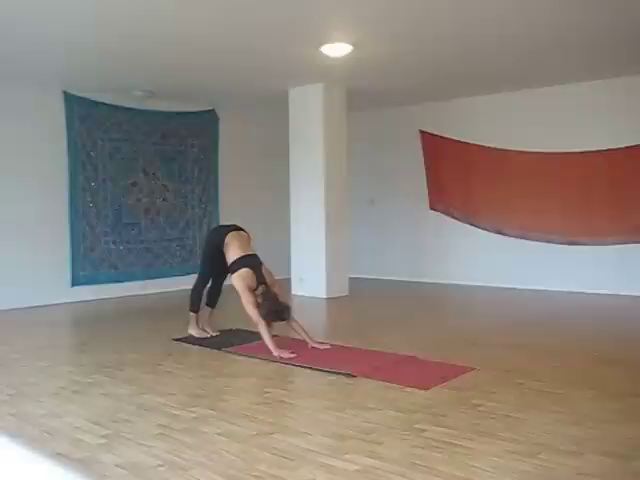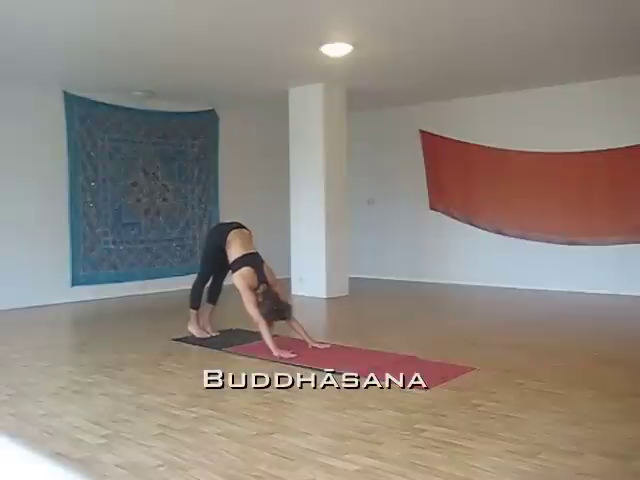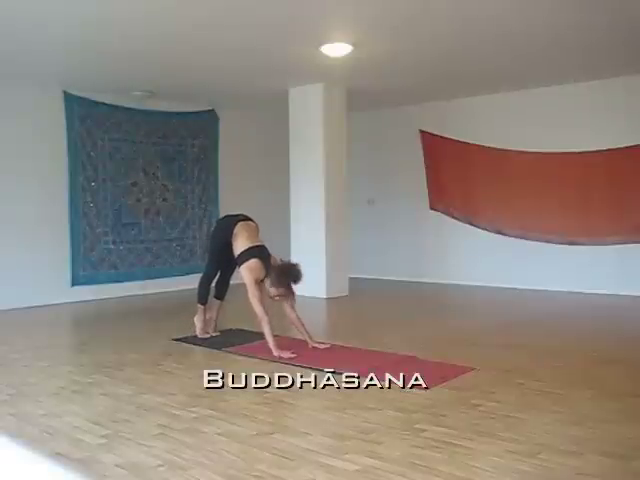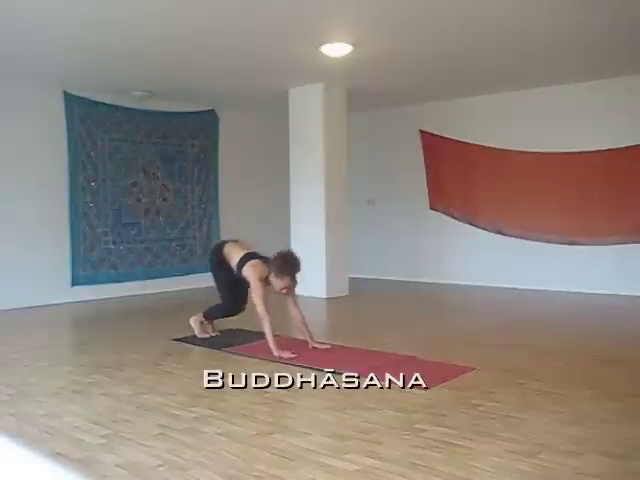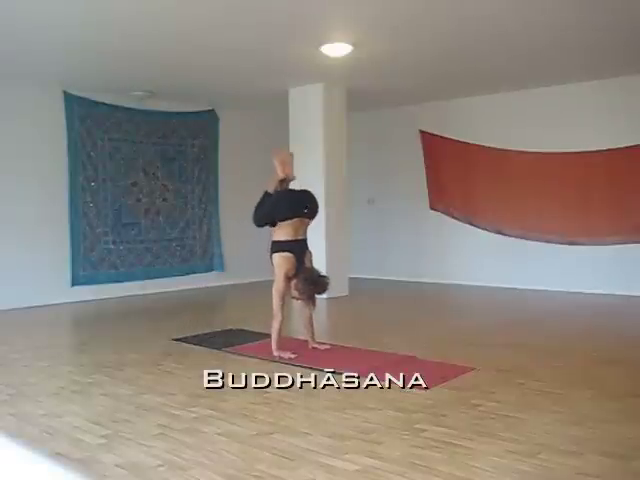
dt=0.7s
person 1, frame 1
left shoulder: (269, 283)
right shoulder: (244, 283)
left elbow: (288, 316)
right elbow: (258, 322)
left wrist: (310, 341)
right wrist: (275, 350)
right hip: (219, 238)
left knee: (218, 282)
right knee: (203, 280)
left ankle: (205, 321)
right ankle: (193, 325)
person 1, frame 2
left shoulder: (271, 282)
right shoulder: (245, 282)
left elbow: (288, 316)
right elbow: (259, 321)
left wrist: (310, 341)
right wrist: (275, 350)
right hip: (221, 235)
left knee: (219, 279)
right knee: (204, 277)
left ankle: (205, 319)
right ankle: (193, 322)
person 1, frame 3
left shoulder: (277, 273)
right shoulder: (252, 274)
left elbow: (291, 311)
right elbow: (262, 316)
left wrist: (310, 341)
right wrist: (275, 350)
right hip: (227, 228)
left knee: (226, 275)
right knee: (211, 272)
left ankle: (212, 317)
right ankle: (200, 316)
person 1, frame 4
left shoulder: (281, 276)
right shoulder: (256, 275)
left elbow: (295, 309)
right elbow: (263, 316)
left wrist: (311, 341)
right wrist: (275, 350)
left hip: (235, 250)
right hip: (222, 253)
left knee: (238, 306)
right knee: (230, 305)
left ankle: (208, 320)
right ankle: (199, 319)
person 1, frame 5
left shoulder: (305, 274)
right shoulder: (284, 275)
left elbow: (307, 308)
right elbow: (277, 314)
left wrist: (312, 341)
right wrist: (275, 350)
right hip: (286, 207)
right knee: (259, 219)
left ankle: (284, 178)
right ankle: (282, 178)
